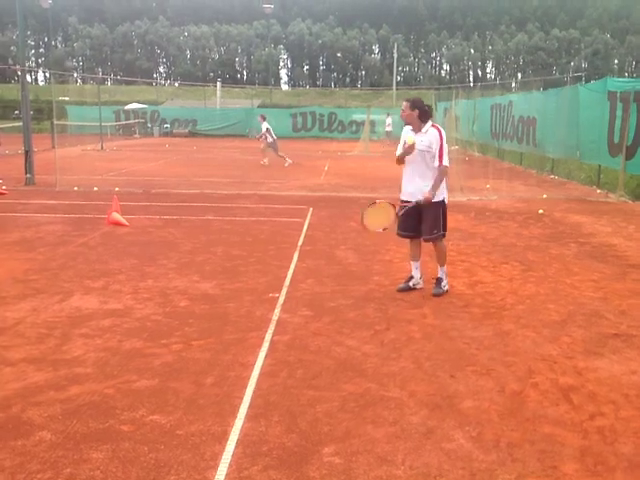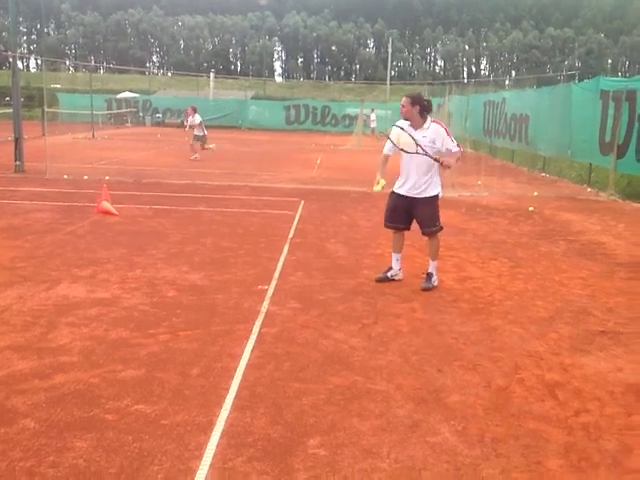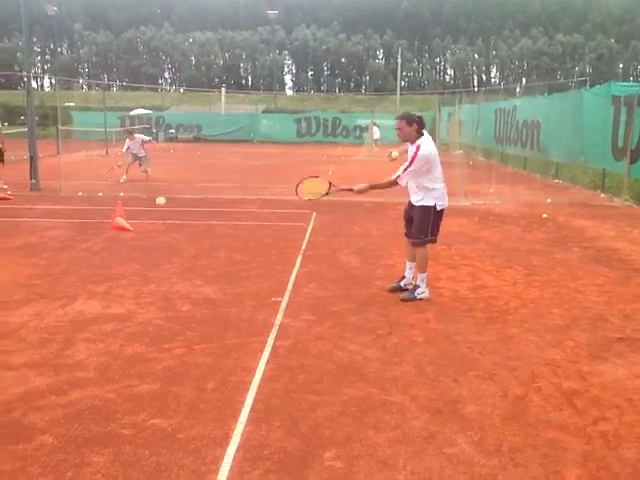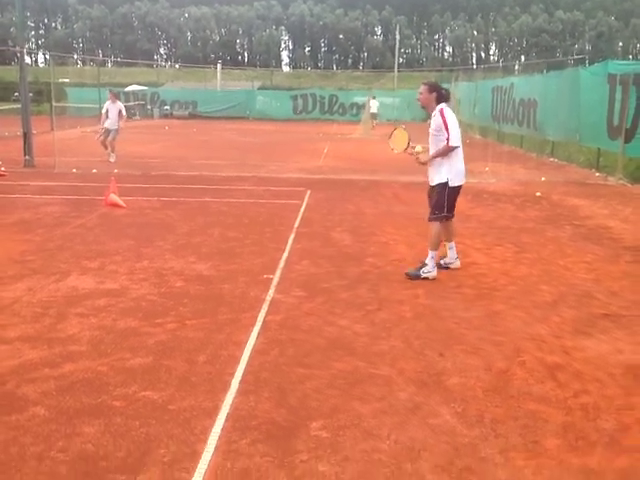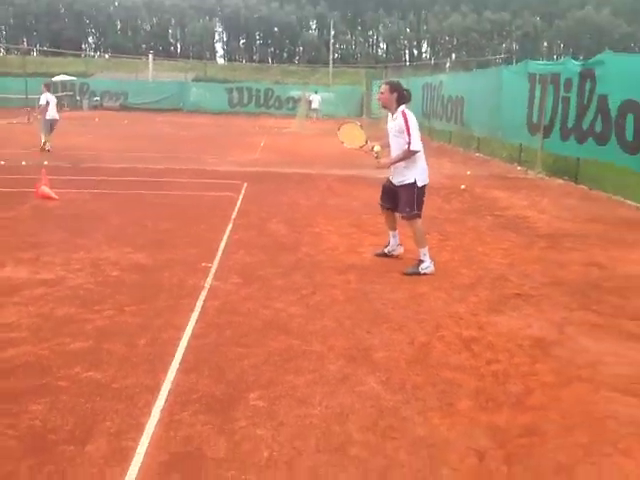
dt=0.7s
person 1, frame 1
left shoulder: (436, 133)
right shoulder: (406, 131)
left elbow: (443, 166)
right elbow: (398, 160)
left wrist: (432, 191)
right wrist: (404, 153)
left hip: (433, 196)
right hip: (410, 194)
left knee: (435, 238)
right knee: (412, 237)
left ankle: (442, 278)
right ankle: (416, 278)
person 1, frame 2
left shoulder: (437, 129)
right shoulder: (400, 127)
left elbow: (455, 150)
right elbow: (387, 152)
left wrist: (450, 158)
right wrist: (380, 173)
left hip: (427, 191)
right hip: (402, 189)
left knee: (432, 232)
right knee: (397, 229)
left ankle: (432, 273)
right ankle: (396, 269)
person 1, frame 3
left shoulder: (420, 151)
right shoulder: (419, 138)
left elbow: (397, 180)
left wrist: (368, 187)
left hip: (430, 201)
right hip: (418, 198)
left knee: (419, 242)
right knee: (411, 239)
left ankle: (422, 288)
right ankle: (408, 279)
person 1, frame 4
left shoulder: (442, 113)
right shoulder: (438, 114)
left elbow: (453, 143)
left wrist: (429, 157)
right wrist: (425, 153)
left hip: (447, 176)
right hip: (441, 175)
left knee: (436, 218)
right knee: (444, 217)
left ankle: (429, 266)
right ankle: (451, 257)
person 1, frame 5
left shoulder: (406, 117)
right shoulder: (391, 117)
left elbow: (414, 148)
left wrist: (389, 161)
left hip: (412, 176)
right hip: (397, 174)
left knee: (411, 217)
right knee: (386, 207)
left ankle: (426, 262)
right ankle: (394, 246)
